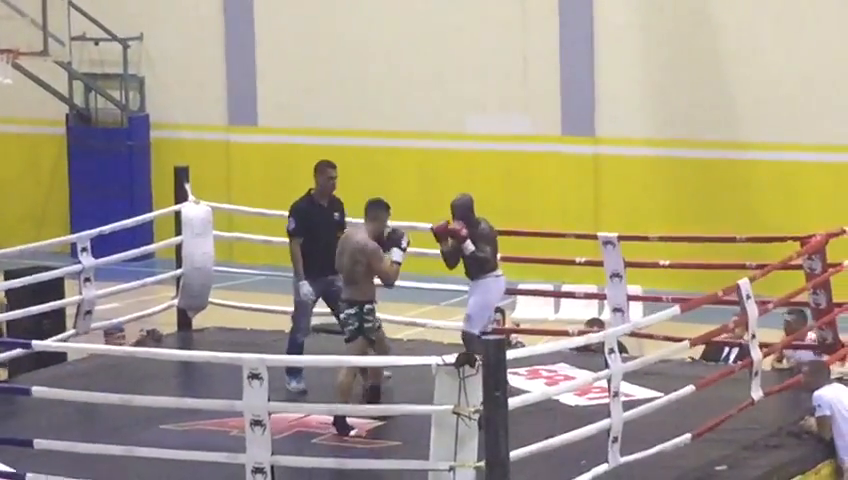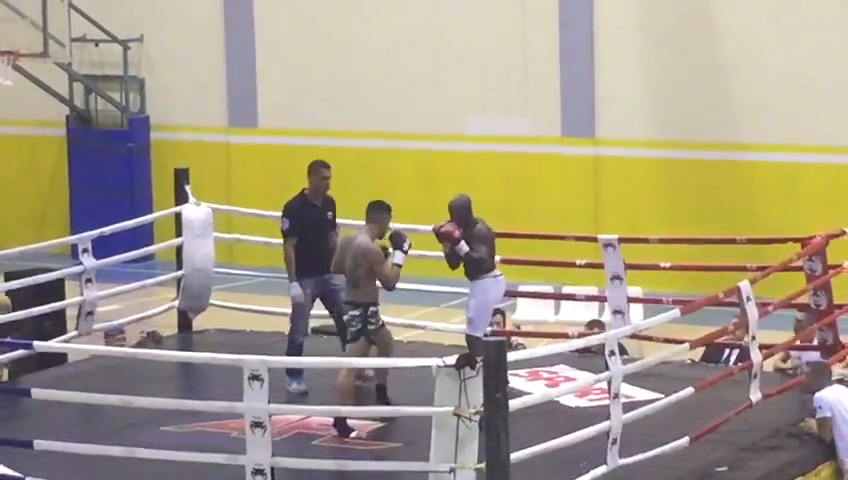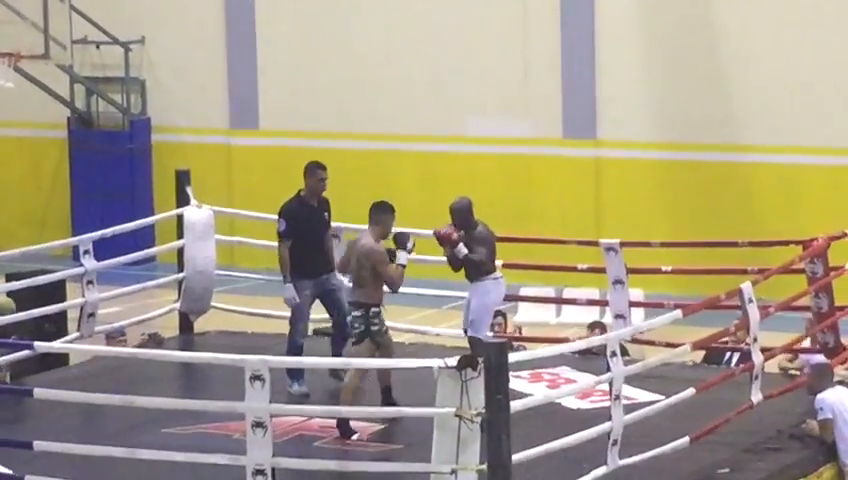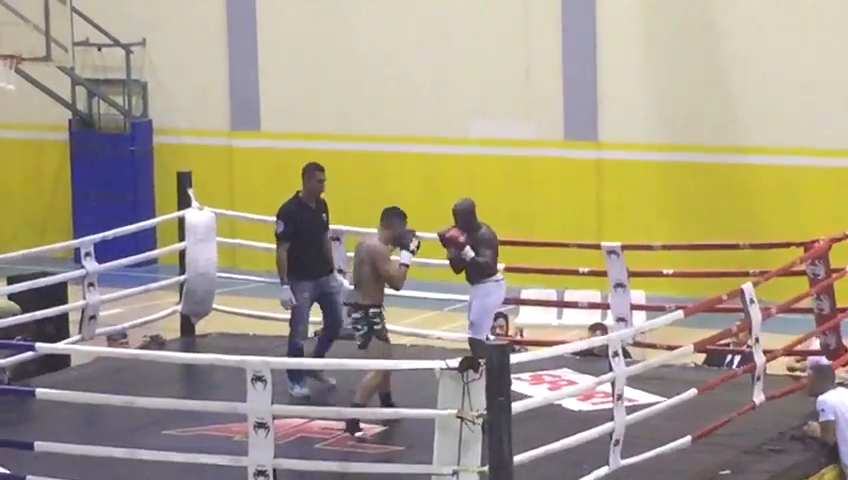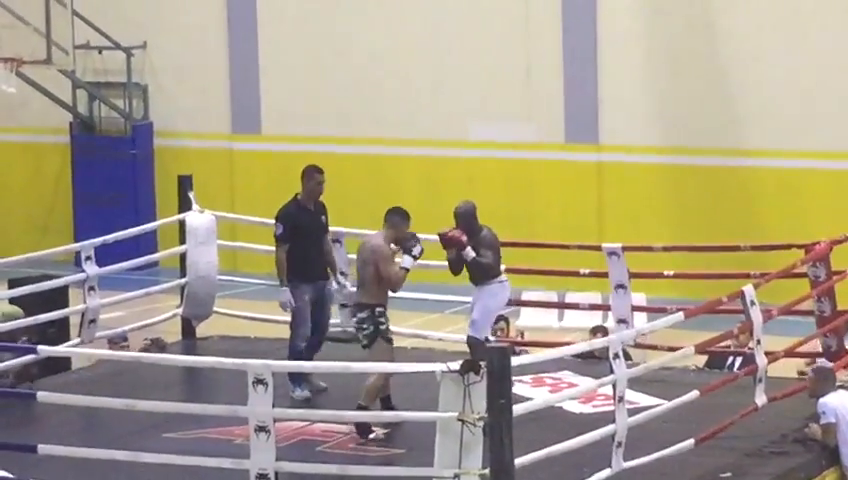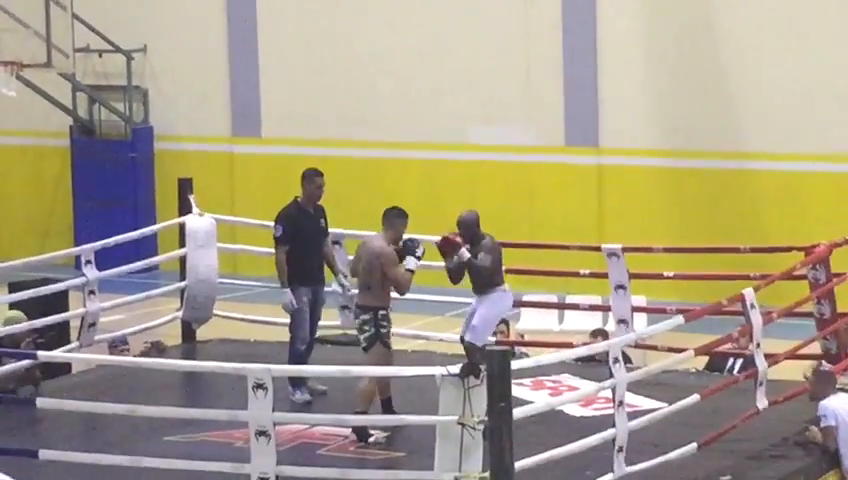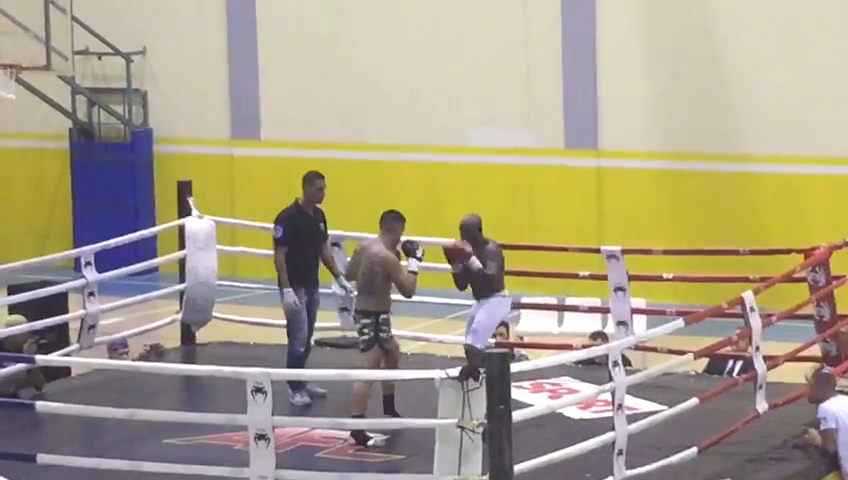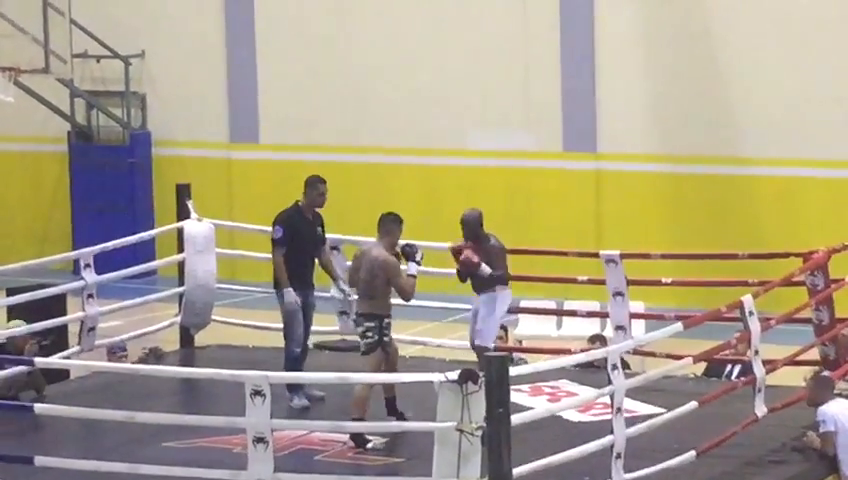
dt=0.1s
person 1, frame 1
left shoulder: (348, 236)
right shoulder: (369, 246)
left elbow: (338, 265)
right elbow: (389, 280)
right wrist: (398, 251)
left hip: (353, 304)
right hip: (358, 308)
left knee: (382, 348)
right knee: (352, 365)
left ankle: (373, 399)
right ankle: (340, 420)
person 1, frame 2
left shoulder: (350, 240)
right shoulder: (371, 249)
left elbow: (336, 267)
right elbow: (390, 283)
right wrist: (399, 253)
left hip: (359, 306)
right hip: (362, 310)
left knee: (386, 344)
right knee: (352, 366)
left ankle: (382, 400)
right ankle: (340, 421)
person 1, frame 3
left shoulder: (357, 242)
right shoulder: (375, 249)
left elbow: (342, 267)
right elbow: (395, 284)
right wrist: (403, 253)
left hip: (365, 308)
right hip: (366, 311)
left knee: (386, 348)
right knee: (359, 368)
left ankle: (388, 401)
right ankle: (343, 423)
person 1, frame 4
left shoulder: (369, 243)
right shoulder: (377, 249)
right elbow: (396, 283)
left wrist: (398, 248)
right wrist: (407, 253)
left hip: (365, 309)
right hip: (365, 312)
left knee: (383, 360)
right knee: (379, 367)
left ankle: (387, 404)
right ankle: (353, 418)
person 1, frame 5
left shoulder: (370, 242)
right shoulder: (380, 248)
right elbow: (394, 285)
left wrist: (400, 252)
right wrist: (409, 258)
left hip: (367, 309)
right hip: (370, 312)
left knee: (384, 363)
left ankle: (387, 408)
right ankle: (361, 419)
person 1, frame 6
left shoulder: (366, 243)
right shoulder: (385, 252)
left elbow: (353, 271)
right elbow: (402, 288)
right wrist: (412, 259)
left hip: (366, 310)
right hip: (374, 314)
left knee: (385, 363)
left ankle: (388, 411)
right ankle: (359, 426)
person 1, frame 7
left shoulder: (364, 247)
right shoulder: (386, 257)
left elbow: (349, 274)
right elbow: (408, 291)
right wrist: (414, 260)
left hip: (365, 313)
right hip: (374, 318)
left knee: (393, 355)
left ankle: (390, 411)
right ankle: (357, 429)
person 1, frame 8
left shoulder: (362, 252)
right shoulder: (387, 261)
left elbow: (351, 281)
right elbow: (407, 295)
right wrist: (413, 264)
left hip: (364, 316)
right hip: (375, 321)
left knee: (391, 361)
left ankle: (393, 412)
right ankle: (356, 432)
person 2, frame 1
left shoulder: (336, 205)
right shoulder: (301, 208)
right elbow: (295, 246)
right wrist: (302, 281)
left hip: (333, 276)
right hip: (308, 279)
right knee: (301, 329)
right ankle: (293, 376)
person 2, frame 2
left shoulder: (329, 203)
right shoulder: (294, 208)
right elbow: (288, 247)
right wrist: (293, 282)
left hip: (329, 274)
right hip: (304, 278)
left knee: (346, 320)
right knee: (299, 329)
right ankle: (294, 377)
person 2, frame 3
left shoulder: (324, 204)
right shoulder: (290, 209)
right elbow: (283, 248)
left wrist: (334, 270)
right wrist: (287, 284)
left hip: (326, 275)
right hip: (302, 279)
left knee: (345, 319)
right knee: (299, 330)
right ankle: (295, 379)
person 2, frame 4
left shoulder: (322, 206)
right shoulder: (289, 211)
right elbow: (281, 250)
left wrist: (333, 272)
right wrist: (284, 285)
left hip: (324, 277)
right hip: (301, 280)
left knee: (335, 324)
right knee: (300, 332)
left ankle: (315, 367)
right ankle: (296, 380)
person 2, frame 5
left shoulder: (321, 208)
right shoulder: (288, 213)
right elbow: (281, 252)
left wrist: (335, 273)
right wrist: (283, 287)
left hip: (322, 280)
right hip: (300, 283)
left knee: (320, 332)
right knee: (301, 334)
left ankle: (304, 373)
right ankle: (296, 383)
person 2, frame 6
left shoulder: (319, 212)
right shoulder: (288, 215)
right elbow: (280, 254)
left wrist: (339, 275)
right wrist: (285, 289)
left hip: (317, 283)
right hip: (297, 286)
left knee: (310, 336)
right knee: (300, 337)
left ankle: (302, 379)
right ankle: (296, 386)
person 2, frame 7
left shoulder: (319, 215)
right shoulder: (288, 217)
right elbow: (279, 255)
left wrist: (339, 277)
right wrist: (286, 290)
left hip: (312, 286)
right hip: (295, 287)
left knee: (306, 338)
right knee: (298, 338)
left ankle: (301, 382)
right ankle: (295, 388)
person 2, frame 8
left shoulder: (317, 219)
right shoulder: (286, 218)
left elbow: (322, 253)
right elbow: (277, 256)
left wrist: (338, 281)
right wrist: (286, 289)
left hip: (307, 287)
right hip: (289, 289)
left knee: (303, 340)
right knee: (295, 340)
left ankle: (298, 385)
right ankle: (294, 392)
person 3, frame 1
left shoulder: (483, 230)
right shoulder: (463, 230)
left elbow: (486, 262)
right elbow: (451, 263)
left wrist: (465, 243)
right wrist: (443, 242)
left hip: (489, 283)
right hip: (479, 282)
left knee: (469, 334)
right knee: (478, 332)
person 3, frame 2
left shoulder: (480, 231)
right shoulder: (462, 230)
left elbow: (481, 262)
right elbow: (453, 264)
left wrist: (458, 243)
right wrist: (447, 243)
left hip: (488, 284)
right hip: (479, 284)
left knee: (473, 336)
right knee: (474, 332)
person 3, frame 3
left shoulder: (480, 233)
right shoulder: (464, 233)
left elbow: (480, 264)
right elbow: (456, 267)
left wrist: (457, 246)
right wrist: (447, 246)
left hip: (488, 286)
right hip: (479, 285)
left knee: (475, 336)
right knee: (469, 331)
person 3, frame 4
left shoulder: (484, 234)
right shoulder: (466, 233)
left elbow: (486, 267)
right elbow: (457, 268)
left wrist: (465, 249)
right wrist: (450, 247)
left hip: (489, 287)
right hip: (480, 287)
left knee: (475, 339)
right knee: (477, 336)
person 3, frame 5
left shoulder: (486, 237)
right shoulder: (467, 237)
left elbow: (487, 267)
right elbow: (456, 270)
left wrist: (465, 249)
right wrist: (450, 249)
left hip: (494, 289)
right hip: (483, 289)
left knee: (474, 339)
right knee: (476, 337)
person 3, frame 6
left shoulder: (487, 244)
right shoulder: (467, 246)
left elbow: (482, 270)
right elbow: (455, 279)
left wrist: (460, 251)
right wrist: (448, 257)
left hip: (497, 297)
right hip: (483, 297)
left knee: (471, 344)
right knee: (467, 340)
person 3, frame 7
left shoulder: (491, 250)
right shoulder: (470, 251)
left elbow: (492, 279)
right elbow: (461, 285)
left wrist: (470, 260)
right wrist: (454, 263)
left hip: (496, 301)
right hip: (482, 302)
left knee: (472, 347)
right knee: (471, 345)
person 3, frame 8
left shoulder: (493, 246)
right shoulder: (469, 245)
left elbow: (504, 278)
right elbow: (463, 279)
left wrist: (480, 267)
right wrist: (460, 262)
left hip: (496, 296)
right hip: (482, 297)
left knee: (482, 346)
right knee: (476, 343)
